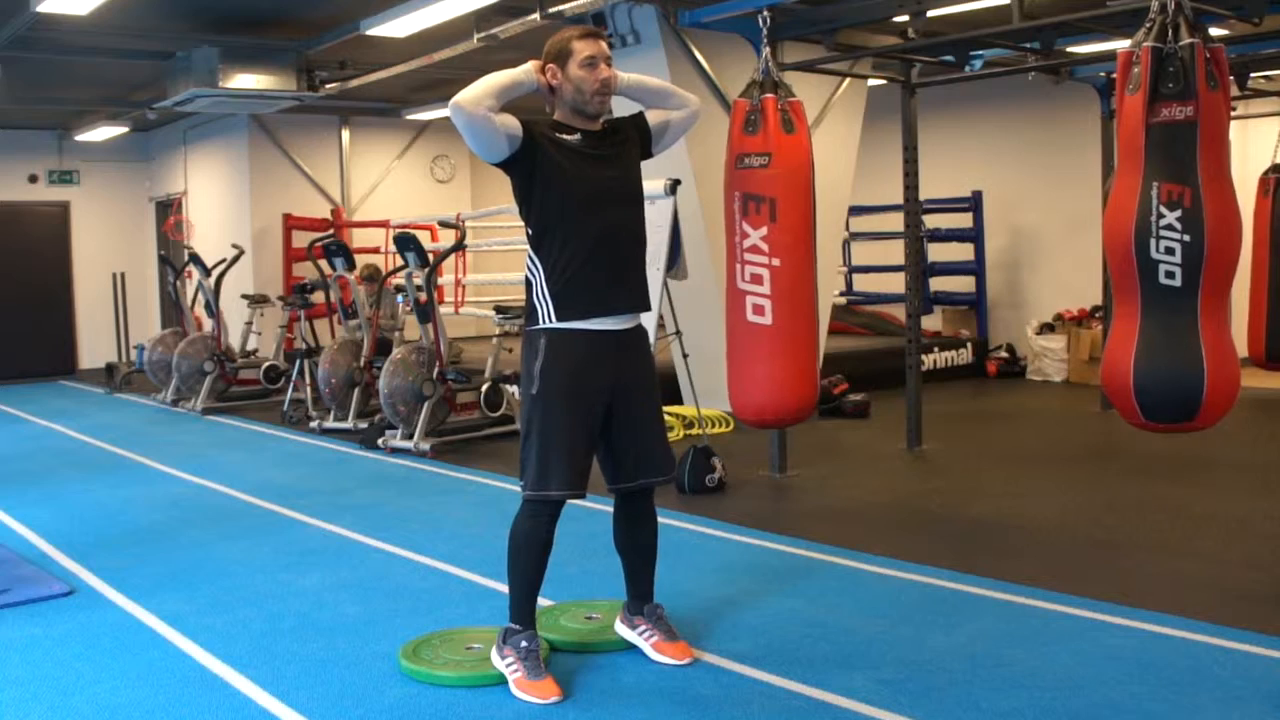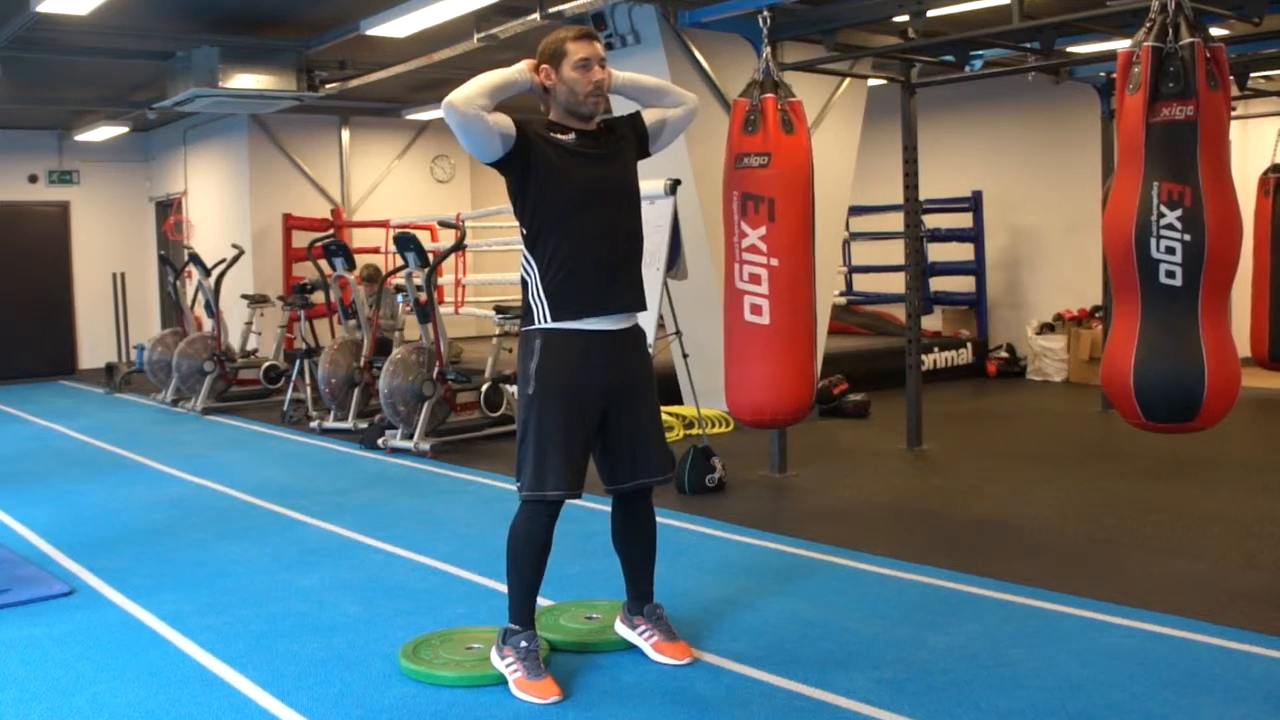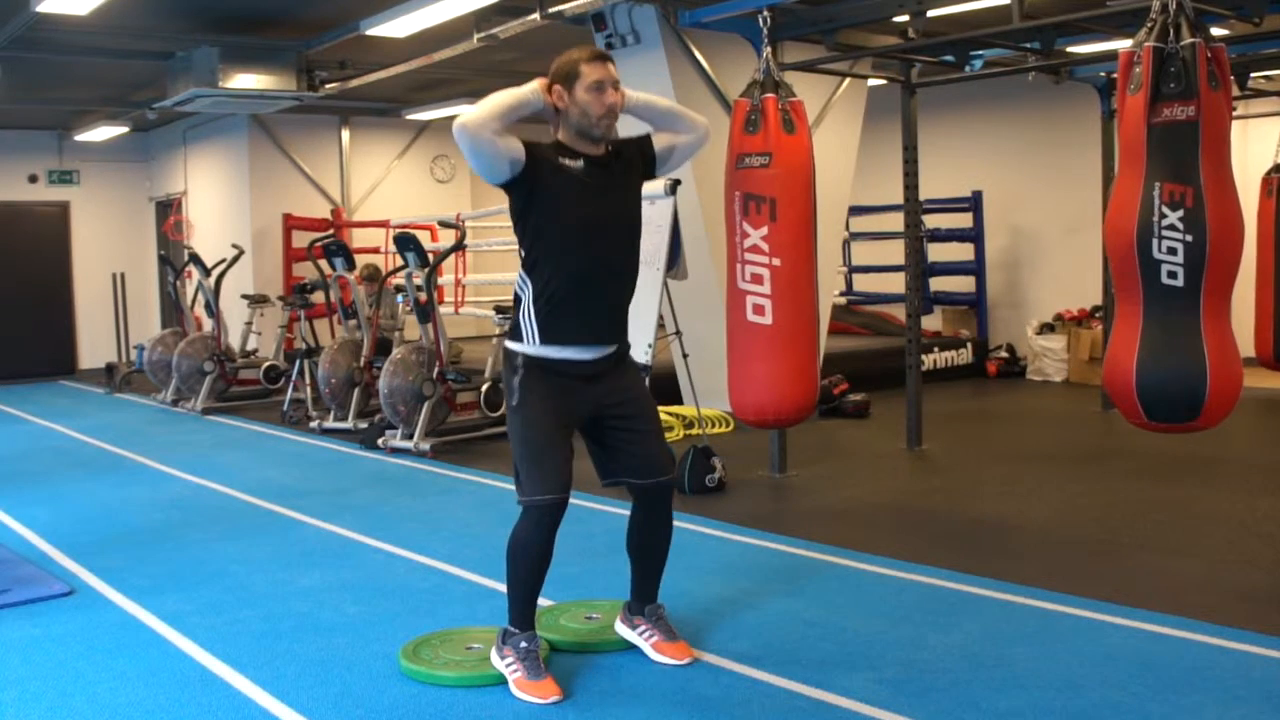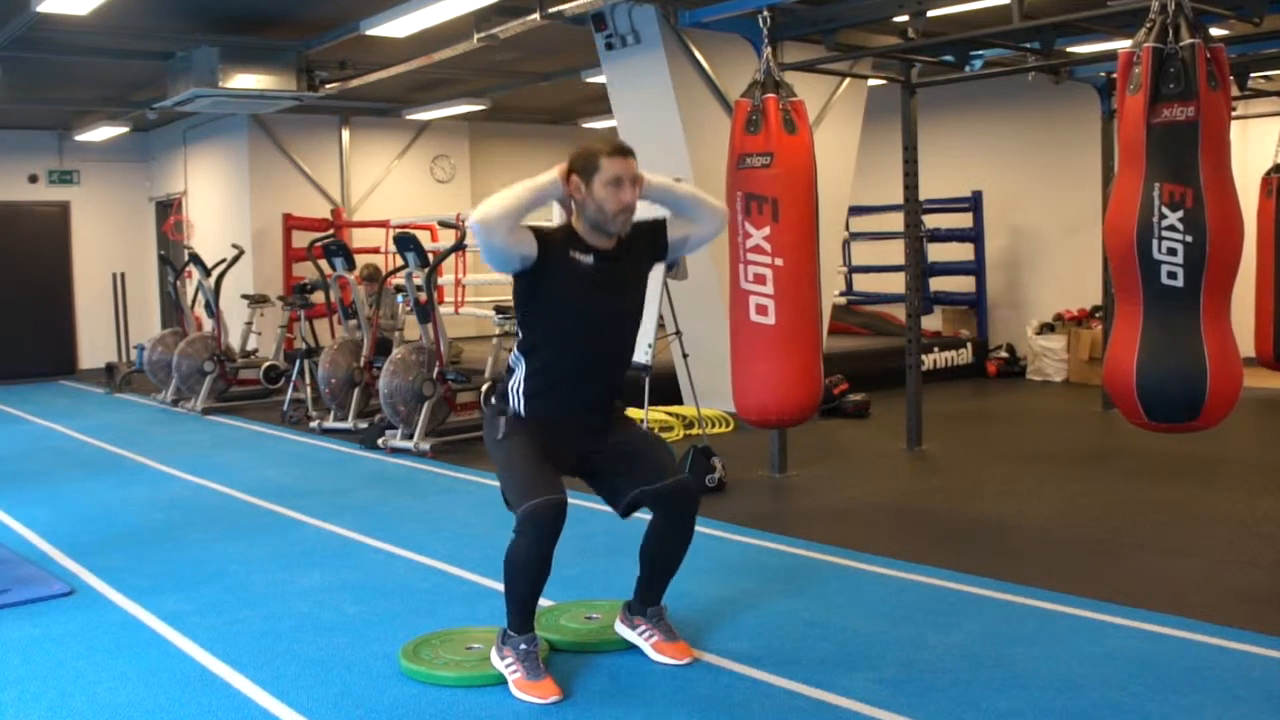
dt=0.5s
person 1, frame 1
left shoulder: (626, 136)
right shoulder: (532, 143)
left elbow: (688, 105)
right elbow: (466, 108)
left wrist: (622, 82)
right wrist: (526, 75)
left hip: (627, 338)
right hip: (563, 342)
left knee: (639, 482)
right knee: (546, 493)
left ankle: (640, 611)
right ankle: (516, 638)
person 1, frame 2
left shoulder: (623, 136)
right shoulder: (527, 142)
left elbow: (687, 102)
right elbow: (459, 108)
left wrist: (618, 81)
right wrist: (520, 74)
left hip: (625, 338)
right hip: (560, 342)
left knee: (636, 483)
right knee: (544, 493)
left ankle: (640, 611)
right ankle: (517, 639)
person 1, frame 3
left shoulder: (628, 159)
right shoulder: (533, 165)
left elbow: (697, 129)
right elbow: (469, 129)
left wrist: (630, 100)
right wrist: (531, 93)
left hip: (611, 363)
right hip: (544, 365)
left knee: (655, 483)
right knee: (545, 500)
left ankle: (641, 611)
right ankle: (516, 639)
person 1, frame 4
left shoulder: (640, 243)
right shoulder: (544, 251)
left elbow: (713, 216)
right elbow: (485, 225)
left wrist: (649, 183)
right wrist: (549, 183)
left hip: (601, 420)
right hip: (527, 422)
left knee: (679, 494)
right knee: (543, 514)
left ankle: (642, 614)
right ankle: (515, 642)
